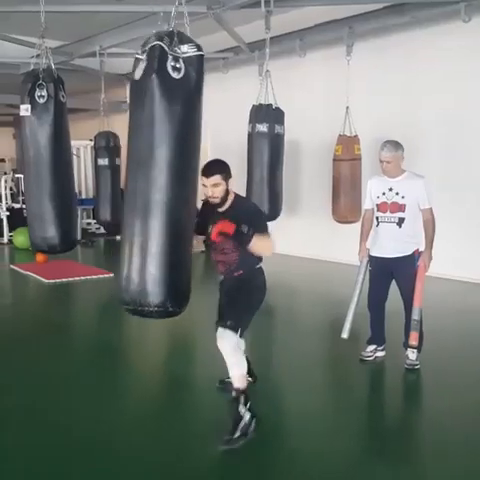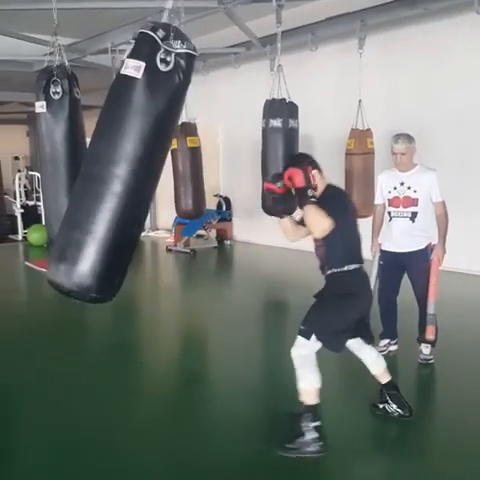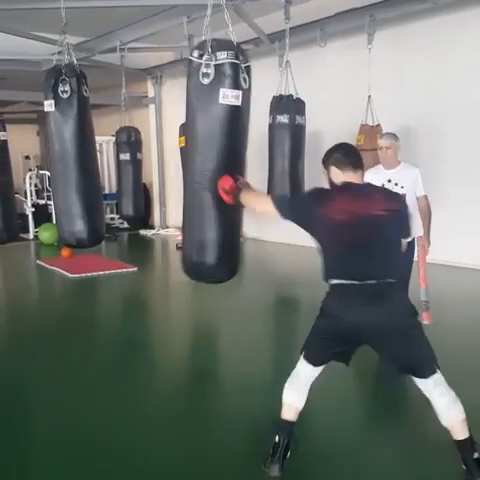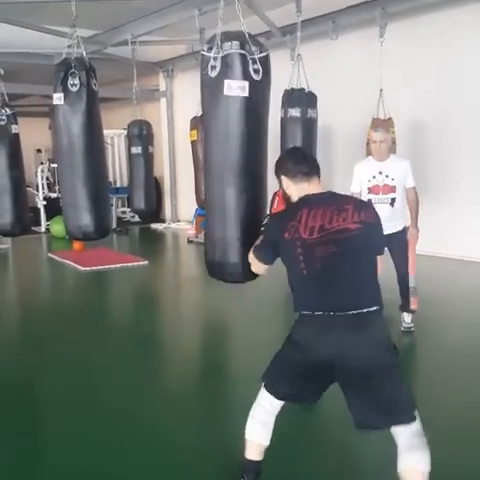
dt=1s
person 1, frame 1
left shoulder: (248, 210)
right shoulder: (207, 211)
left elbow: (267, 248)
right elbow: (193, 242)
left wrist: (237, 232)
right wrist: (192, 228)
left hip: (249, 282)
right hip: (229, 281)
left knee: (225, 338)
right knee: (227, 331)
left ankle: (245, 413)
right ankle: (244, 374)
person 1, frame 2
left shoulder: (336, 197)
right shoulder: (322, 201)
left elbow: (319, 229)
right elbow: (292, 233)
left wrist: (303, 193)
left hip: (345, 285)
right hip: (352, 284)
left knee: (302, 350)
right knee: (360, 343)
left ankle: (312, 430)
right ankle: (396, 401)
person 1, frame 3
left shoulder: (318, 200)
right shoulder: (394, 202)
left elbow: (262, 204)
left wrist: (237, 188)
left hip: (343, 302)
right hip: (389, 301)
left knee: (306, 369)
right knee: (431, 379)
left ankle: (279, 452)
person 1, frame 4
left shoulder: (282, 222)
right shoulder: (364, 211)
left elbow: (257, 266)
right elbow: (375, 267)
left hip: (312, 334)
right hip: (367, 331)
left knee: (268, 399)
right knee: (407, 427)
person 2, frame 1
left shoulder: (417, 183)
right shoulder: (374, 183)
left elbow: (428, 218)
left wrist: (427, 250)
right wrist: (363, 244)
left hip: (407, 255)
right hip: (378, 255)
left knee: (411, 304)
right knee: (375, 302)
left ankle: (413, 349)
right ankle: (377, 344)
person 2, frame 2
left shoulder: (428, 176)
right shoulder: (384, 178)
left elbow: (440, 211)
left wrist: (441, 243)
right wrist: (374, 240)
left hip: (419, 249)
right hip: (389, 249)
left knee: (425, 298)
right knee: (385, 296)
left ankle: (426, 343)
right ankle: (389, 339)
person 2, frame 3
left shoulder: (413, 173)
right shoulder: (370, 175)
left elbow: (423, 204)
left wrist: (425, 235)
left hip: (405, 240)
left knee: (401, 285)
person 2, frame 4
left shoulder: (403, 165)
right shoulder: (361, 167)
left elbow: (411, 195)
right elbow: (354, 197)
left wrist: (414, 225)
left hip: (397, 229)
left knee: (404, 272)
left ankle: (406, 312)
